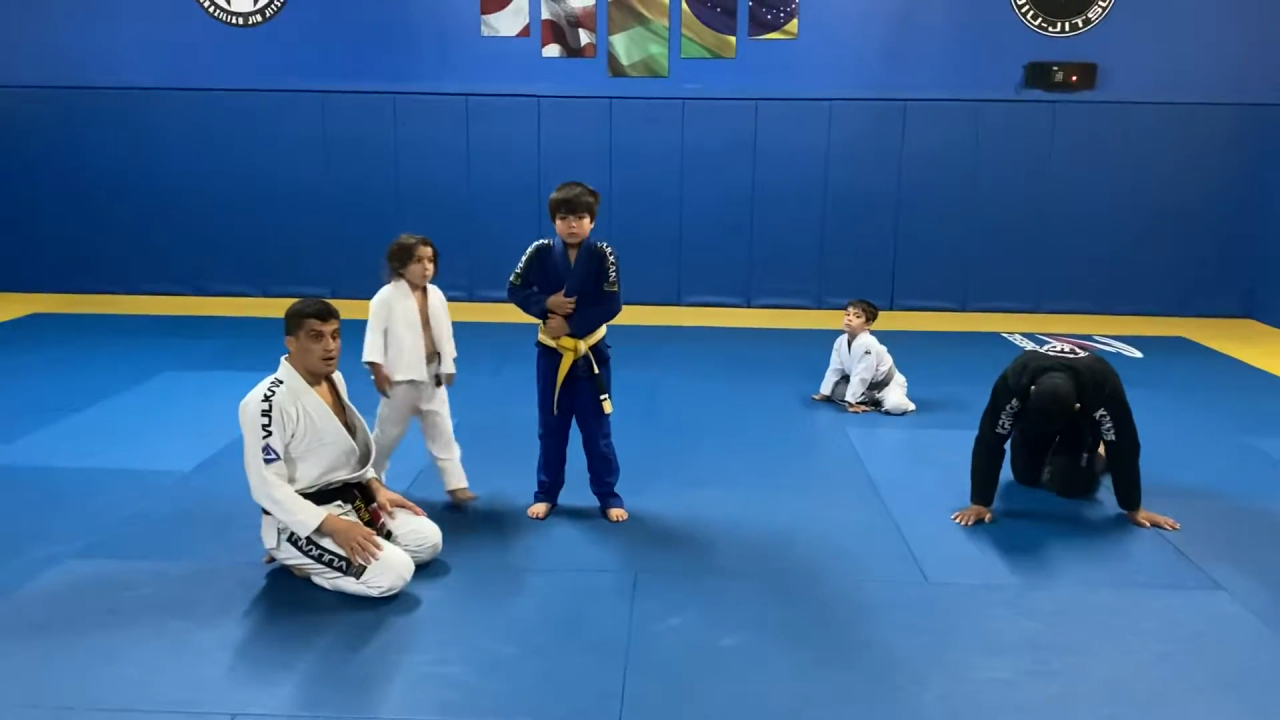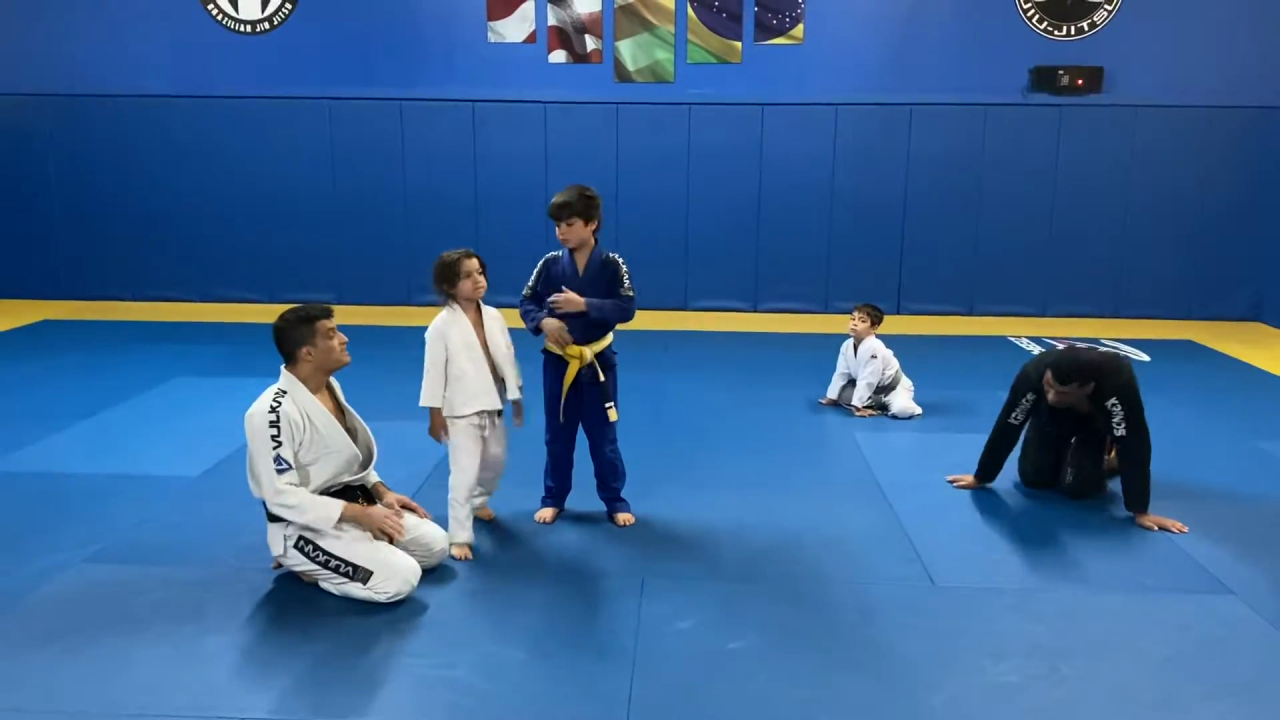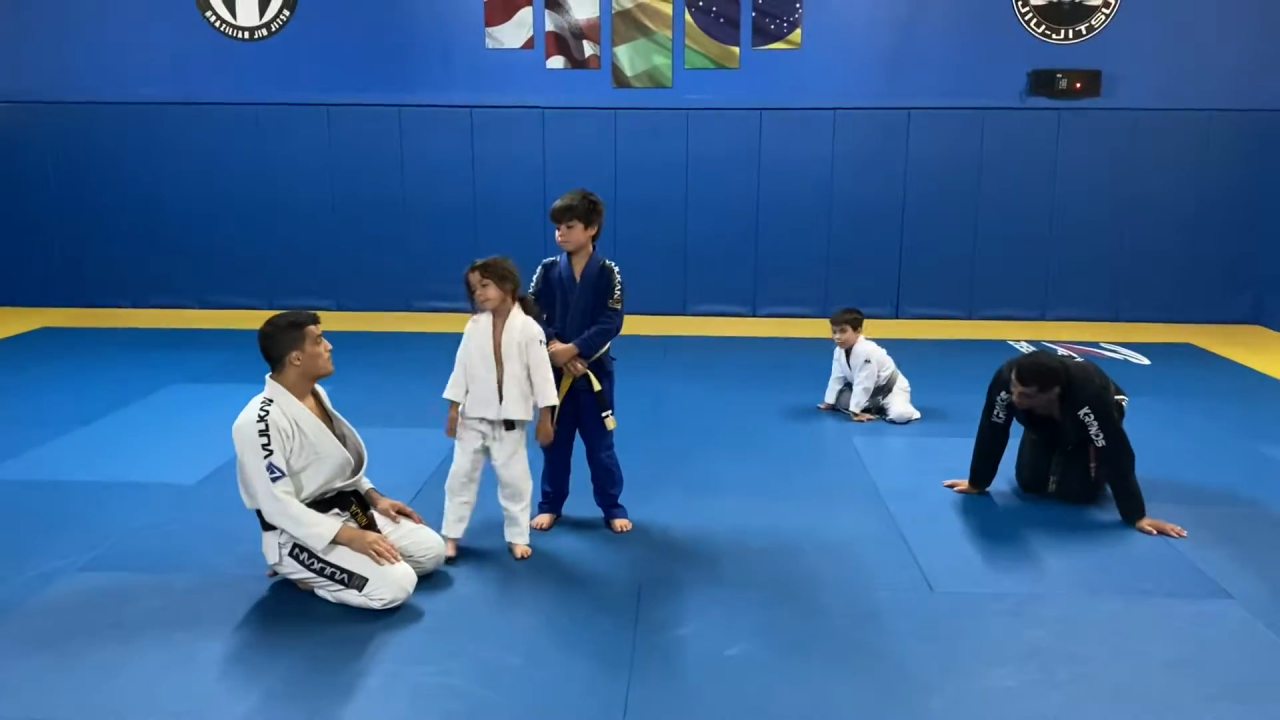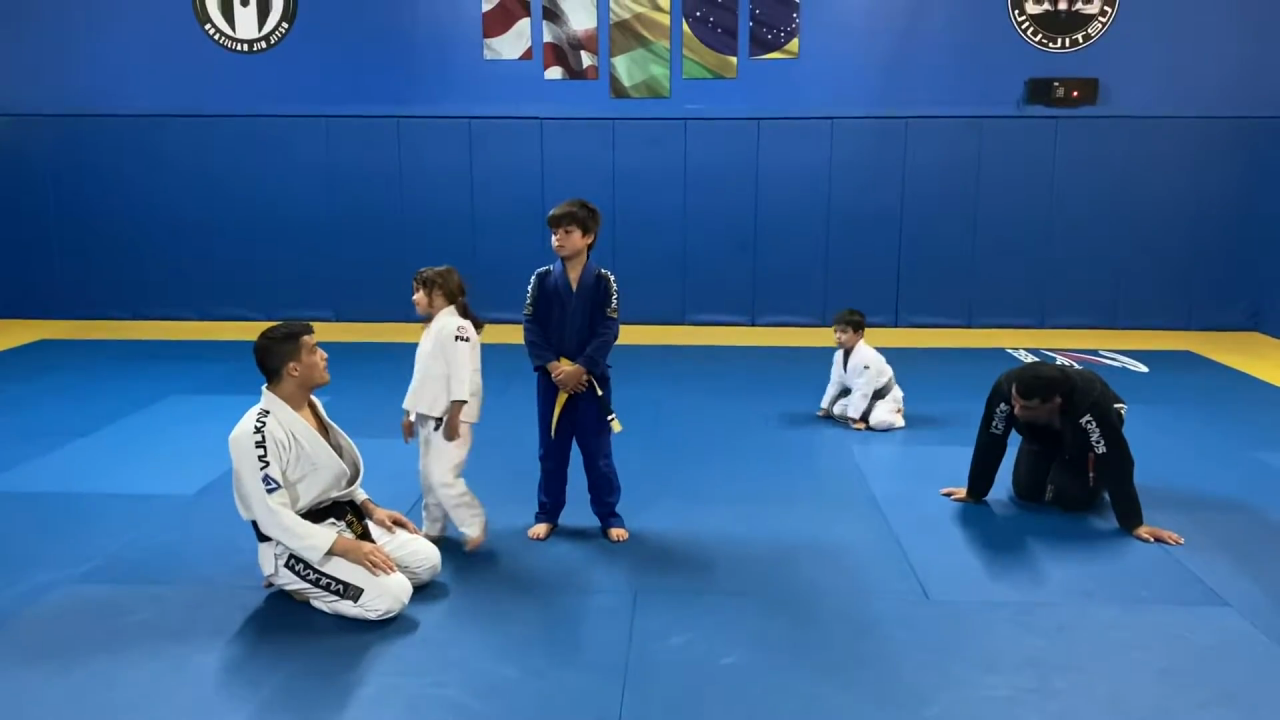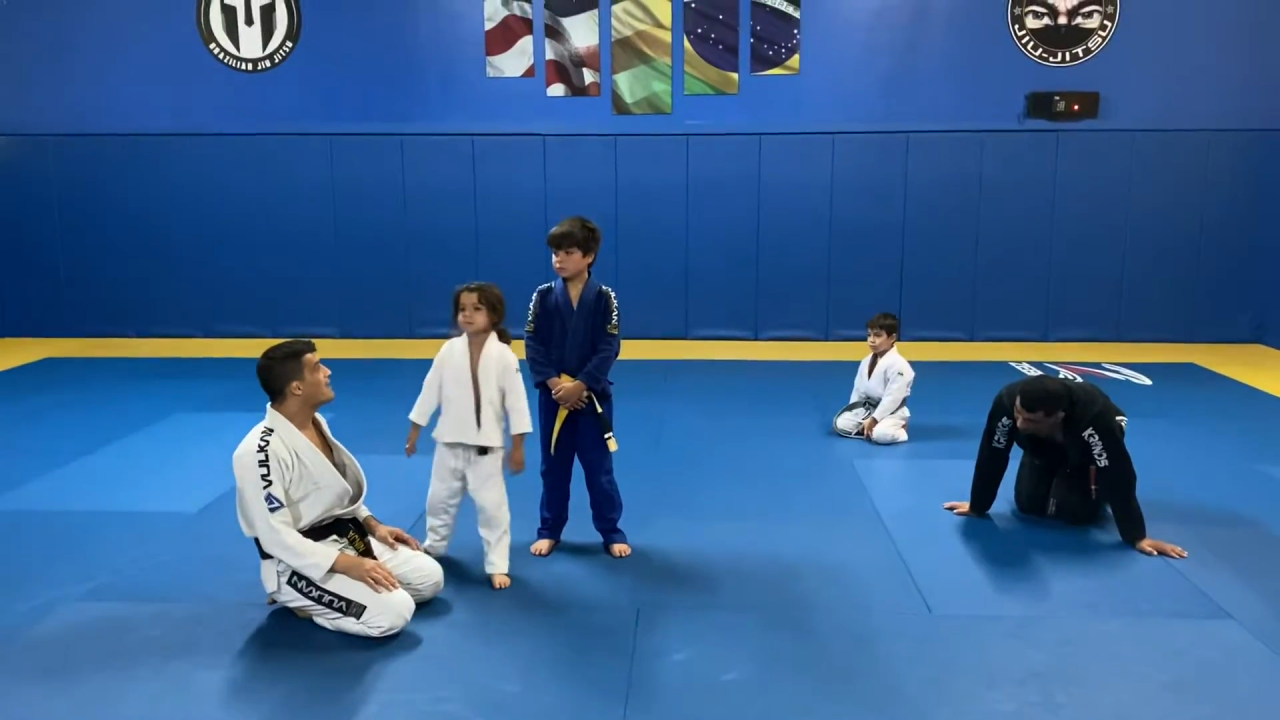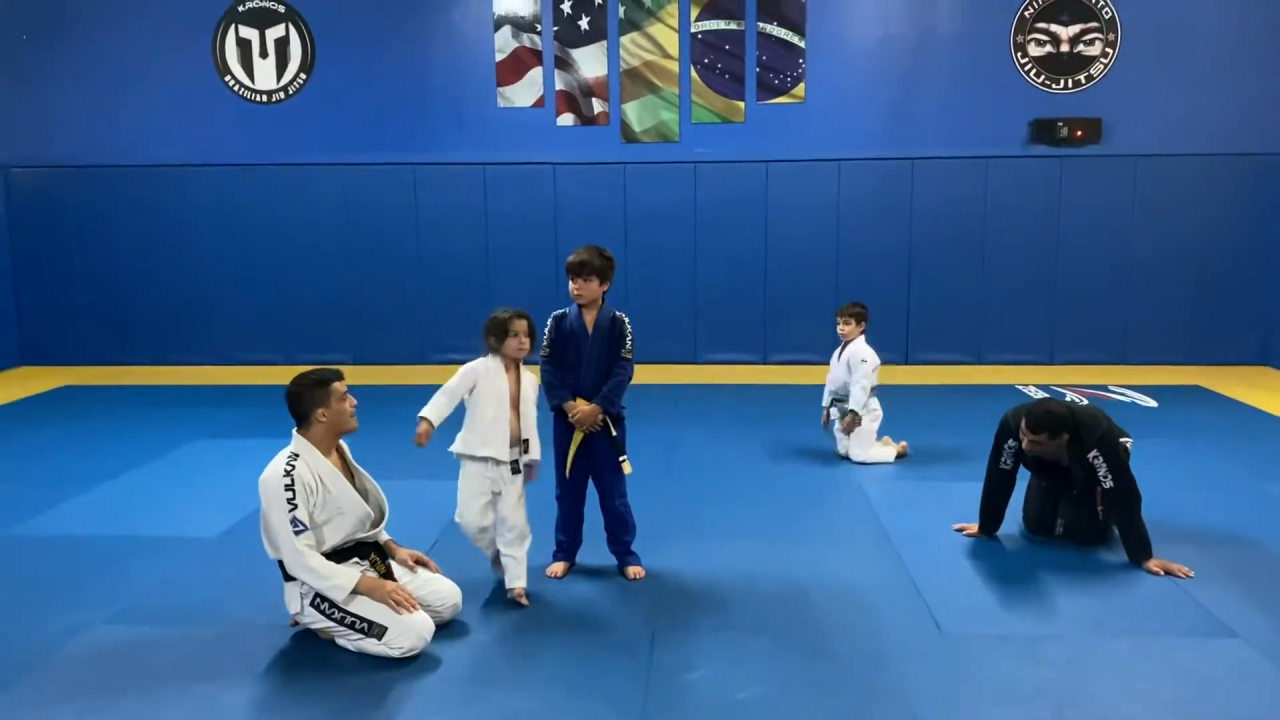
dt=0.7s
person 1, frame 1
left shoulder: (603, 255)
right shoulder: (540, 252)
left elbow: (611, 305)
right elbow: (515, 290)
left wrist: (570, 325)
right wrist: (546, 304)
left hip: (591, 352)
right hip: (552, 353)
left knee: (596, 428)
right knee: (551, 427)
left ankle: (608, 495)
right ankle: (546, 493)
person 1, frame 2
left shoulder: (612, 264)
right shoulder: (550, 263)
left elbow: (626, 309)
right elbow: (527, 303)
left wrist: (584, 305)
right wrist: (543, 322)
left hip: (597, 361)
right hip: (558, 361)
left knee: (603, 436)
right knee: (557, 435)
left ankle: (615, 500)
right ankle: (553, 498)
person 1, frame 3
left shoulder: (607, 272)
right shoulder: (548, 270)
left elbow: (610, 323)
left wrist: (573, 349)
right wrist: (554, 346)
left hip: (593, 368)
right hip: (554, 369)
left knee: (599, 442)
right knee: (554, 441)
left ankle: (612, 506)
right ankle: (550, 505)
person 1, frame 4
left shoulder: (603, 281)
right shoulder: (541, 279)
left elbow: (607, 333)
right elbow: (532, 329)
left wrist: (580, 369)
right wrist: (553, 367)
left hip: (591, 379)
right hip: (551, 378)
left knee: (597, 452)
right knee: (551, 451)
left ankle: (609, 515)
right ankle: (547, 514)
person 1, frame 5
left shoulder: (604, 298)
right shoulder: (543, 296)
left elbow: (608, 349)
right elbow: (533, 345)
left wrist: (580, 385)
right wrist: (554, 383)
left hip: (593, 395)
right hip: (553, 395)
left knee: (599, 467)
right knee: (553, 466)
left ankle: (612, 531)
right ankle: (549, 530)
person 1, frame 6
left shoulder: (618, 323)
right shoulder: (557, 322)
left elbow: (622, 373)
right elbow: (548, 370)
left wrist: (595, 409)
right wrist: (570, 407)
left hip: (607, 419)
right hip: (567, 419)
left knee: (613, 490)
right knee: (568, 490)
left ankle: (626, 554)
right ankle: (564, 553)
person 2, frame 1
left shoulder: (333, 380)
right shoulder: (267, 402)
right elbow: (268, 487)
left wrist: (376, 487)
right wrist: (334, 526)
right hip: (300, 521)
left knee: (428, 540)
right knee: (393, 573)
left ankle: (312, 556)
right ankle: (296, 557)
person 2, frame 2
left shoulder: (328, 385)
right shoulder: (272, 413)
right elbow: (280, 496)
left wrist: (381, 491)
right wrist: (356, 514)
right hip: (304, 527)
left knee: (435, 544)
right knee: (400, 578)
right ankle: (304, 564)
person 2, frame 3
left shoulder: (315, 393)
right shoulder: (261, 422)
right elbow: (278, 506)
left wrist: (375, 497)
right wrist: (350, 537)
right hip: (300, 535)
left knee: (431, 550)
right knee: (395, 585)
left ankle: (323, 569)
right ankle: (300, 571)
person 2, frame 4
left shoulder: (310, 404)
right shoulder: (257, 432)
right elbow: (273, 518)
left wrist: (370, 508)
right wrist: (346, 548)
right hip: (295, 545)
left knee: (427, 561)
right knee: (391, 595)
left ankle: (320, 579)
right ankle: (295, 582)
person 2, frame 5
left shoulder: (315, 422)
right shoulder: (261, 452)
right elbow: (276, 537)
left wrist: (373, 525)
right wrist: (348, 565)
right hip: (298, 563)
left knee: (429, 578)
right knee: (393, 613)
left ankle: (322, 597)
right ankle: (299, 600)
person 2, frame 6
left shoulder: (338, 448)
right shoulder: (287, 475)
right elbow: (299, 559)
left wrist: (393, 548)
right wrist: (369, 587)
right hip: (321, 585)
left knee: (448, 599)
right knee: (413, 634)
left ankle: (343, 618)
right ankle: (320, 621)
person 3, frame 1
left shoulder: (436, 295)
right shoulder: (387, 296)
right elbow: (375, 334)
left wrist: (448, 367)
right wrist: (377, 369)
left hip: (433, 378)
right hip: (401, 379)
left knee: (443, 434)
right knee: (388, 434)
left ankle: (456, 486)
person 3, frame 2
left shoulder: (493, 316)
right shoulder: (442, 325)
left elbow: (507, 358)
right elbow: (434, 371)
left wrist: (516, 397)
right wrist: (435, 415)
left hip: (494, 407)
right hip: (461, 411)
left knee: (495, 462)
right knee: (465, 474)
left ankle: (477, 502)
right ankle: (459, 536)
person 3, frame 3
left shoulder: (528, 328)
right shoulder: (475, 325)
left elbow: (541, 373)
right elbow: (461, 370)
left wrist: (545, 419)
right wrist: (453, 410)
left hip: (509, 420)
right hip: (473, 417)
left knee: (514, 479)
right knee: (461, 475)
left ankle: (517, 536)
right ankle: (451, 536)
person 3, frame 4
left shoulder: (457, 326)
right shoulder: (432, 328)
left elbow: (462, 376)
left wrist: (454, 418)
right wrist: (411, 415)
left hip: (450, 417)
right hip: (429, 416)
left knee: (442, 477)
right knee: (428, 477)
left ankle: (474, 524)
right ankle: (433, 530)
person 3, frame 5
left shoulder: (503, 355)
right shoulder: (450, 350)
left elbow: (517, 401)
right elbow: (430, 390)
left wrist: (517, 447)
right wrist: (415, 430)
left hip: (486, 445)
right hip: (451, 441)
left knee: (492, 506)
right knee: (440, 498)
left ankle: (497, 566)
right ankle: (434, 545)
person 3, frame 6
left shoulder: (529, 379)
right shoulder: (478, 369)
right elbow: (448, 394)
left wrist: (531, 459)
right wrist: (426, 421)
left hip: (512, 461)
right hip: (479, 459)
left knee: (515, 524)
right knee: (471, 519)
left ankle: (516, 582)
right ankle: (493, 554)
person 4, frame 1
left shoulder: (1104, 388)
right shoulder: (1014, 382)
left elbow: (1124, 446)
right elbow: (990, 441)
left wrist: (1133, 509)
right wrist: (980, 503)
left hip: (1082, 421)
right hip: (1031, 412)
left knee: (1068, 485)
right knee: (1026, 477)
left ankle: (1099, 455)
person 4, frame 2
left shoulder: (1118, 383)
right shoulder: (1035, 374)
left elbow: (1134, 445)
right elbow: (1007, 429)
left wrist: (1140, 511)
right wrist: (981, 477)
left hip: (1099, 422)
right hip: (1054, 421)
left knee: (1077, 486)
right knee: (1033, 478)
left ankle: (1110, 458)
right ankle: (1068, 450)
person 4, frame 3
left shoulder: (1090, 394)
right shoulder: (1006, 378)
left elbow: (1117, 453)
right elbow: (992, 433)
left wrist: (1136, 516)
right wrist: (977, 483)
left hip: (1088, 427)
right hip: (1045, 425)
left knee: (1076, 491)
right knee: (1030, 483)
left ankle: (1094, 469)
right ankle: (1059, 458)
person 4, frame 4
left shoulder: (1092, 402)
right shoulder: (1006, 388)
left elbow: (1116, 463)
right elbow: (990, 443)
left wrist: (1134, 524)
right wrist: (974, 492)
left hip: (1086, 439)
right hip: (1042, 436)
left knee: (1073, 498)
right knee: (1026, 491)
left ankle: (1096, 478)
right ankle: (1056, 465)
person 4, frame 5
left shoulder: (1094, 416)
right shoulder: (1007, 401)
left elbow: (1118, 476)
right elbow: (992, 457)
left wrist: (1136, 537)
right wrist: (977, 506)
left hip: (1086, 454)
right hip: (1043, 450)
left knee: (1076, 511)
right knee: (1028, 505)
left ankle: (1096, 492)
right ankle: (1056, 480)
person 4, frame 6
left shoulder: (1099, 438)
right shoulder: (1013, 423)
left elbow: (1124, 498)
right elbow: (999, 479)
left wrist: (1143, 557)
right wrist: (986, 527)
left hip: (1092, 475)
right hip: (1050, 471)
left knee: (1085, 532)
right knee: (1036, 526)
left ankle: (1104, 514)
right ankle: (1064, 501)
